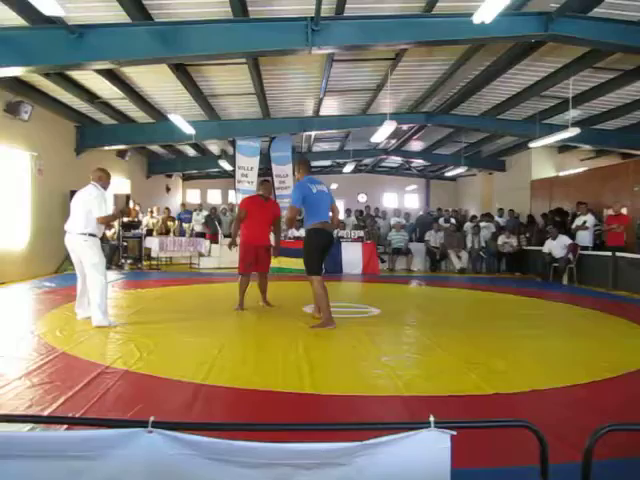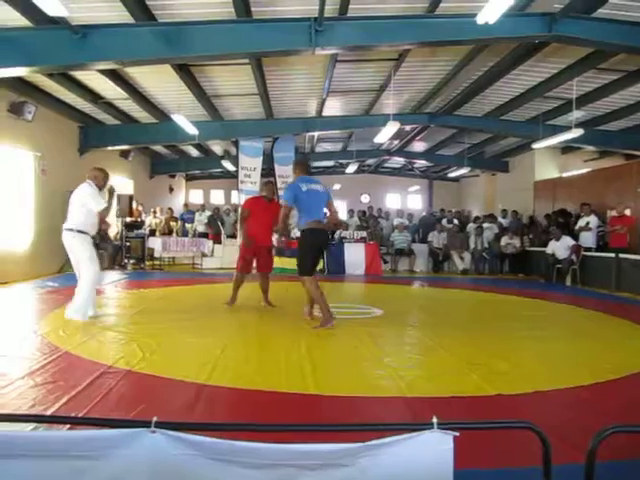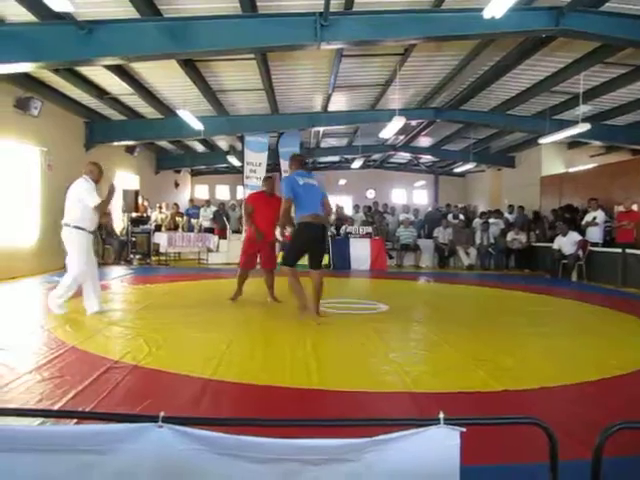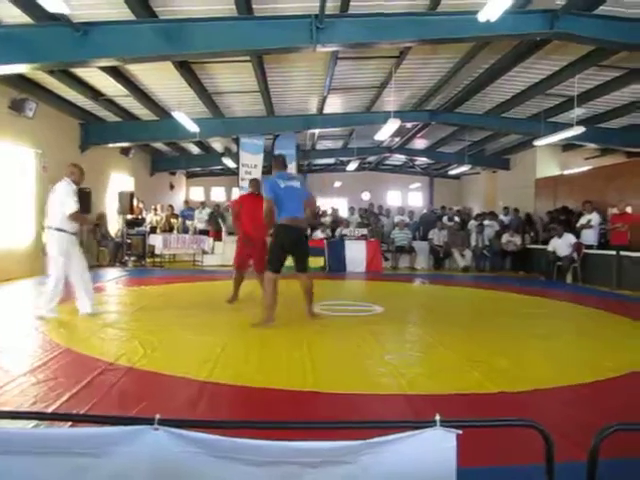
dt=0.2s
person 1, frame 1
left shoulder: (300, 186)
right shoulder: (323, 186)
left elbow: (292, 215)
right elbow: (335, 214)
left wrist: (288, 225)
left hip: (315, 233)
right hip: (328, 233)
left knee: (315, 277)
right knee: (315, 274)
left ankle: (328, 319)
right ankle: (318, 309)
person 1, frame 2
left shoulder: (292, 186)
right shoulder: (321, 186)
left elbow: (284, 214)
right elbow: (333, 214)
left wrist: (282, 234)
left hip: (310, 234)
right hip: (324, 234)
left knee: (305, 277)
right knee: (309, 274)
left ankle: (328, 316)
right ankle: (310, 311)
person 1, frame 3
left shoulder: (289, 180)
right shoulder: (316, 182)
left elbow: (285, 207)
right elbow: (328, 209)
left wrist: (283, 226)
left hip: (305, 227)
right hip: (321, 228)
left knee: (288, 266)
right knee: (316, 269)
left ankle: (303, 304)
right ankle: (316, 308)
person 1, frame 4
left shoulder: (271, 182)
right shoulder: (300, 183)
left elbow: (268, 209)
right elbow: (312, 207)
left wrist: (269, 228)
left hip: (284, 229)
right hip: (300, 231)
left knee: (271, 273)
right knee: (303, 272)
left ankle: (268, 316)
right ankle: (310, 310)
person 2, frame 1
left shoulder: (82, 192)
right shoulder: (97, 194)
right elbow: (101, 220)
left wrist: (105, 224)
right wrist: (119, 215)
left hip: (72, 237)
right hip: (86, 239)
left knee: (85, 276)
right knee: (98, 277)
left ankle: (83, 311)
right ankle: (100, 318)
person 2, frame 2
left shoulder: (84, 190)
right shoulder: (89, 191)
right elbow: (103, 213)
left wrist: (101, 222)
right wrist: (111, 197)
left hip: (75, 235)
right hip: (77, 237)
left knee: (87, 273)
right knee: (91, 274)
left ankle: (86, 310)
right ankle: (77, 310)
person 2, frame 3
left shoulder: (81, 185)
right shoulder: (85, 186)
right elbow: (99, 208)
left wrist: (100, 217)
right wrist: (110, 195)
left hip: (82, 233)
right hip: (77, 233)
left knee: (90, 270)
right knee: (78, 271)
left ankle: (93, 306)
right ankle: (55, 302)
person 2, frame 4
left shoulder: (65, 188)
right shoulder: (65, 189)
right elbow: (73, 215)
left wrist: (83, 221)
right wrist: (90, 223)
left hip: (67, 236)
right hip: (58, 235)
left knee: (79, 269)
right knee: (58, 274)
left ankle: (86, 306)
right ankle: (46, 310)
person 3, frame 1
left shoulder: (274, 206)
right shoulder: (247, 201)
left elbow: (277, 226)
right elbow: (238, 220)
left wrist: (277, 245)
right wrist: (233, 238)
left hip: (264, 245)
right hip: (248, 243)
left knee: (263, 273)
right knee: (245, 273)
left ankle: (264, 299)
right ankle: (240, 301)
person 3, frame 2
left shoulder: (277, 207)
right shoulder: (251, 202)
right elbow: (242, 220)
right wrist: (245, 237)
left hip: (266, 244)
right hip: (249, 243)
left knee: (264, 273)
right knee: (241, 270)
left ankle: (266, 299)
right ankle: (233, 296)
person 3, frame 3
left shoulder: (278, 201)
right shoulder: (253, 197)
right elbow: (247, 216)
right wrist: (255, 231)
left hip: (269, 240)
right hip: (252, 238)
left knee: (269, 268)
right knee: (244, 266)
left ankle: (271, 295)
right ankle: (238, 291)
person 3, frame 4
right shoulder: (240, 201)
right elbow: (234, 219)
right wrist: (240, 234)
left hip: (260, 240)
right hip: (244, 240)
left knee: (261, 269)
right knee: (239, 268)
right ankle: (235, 294)
